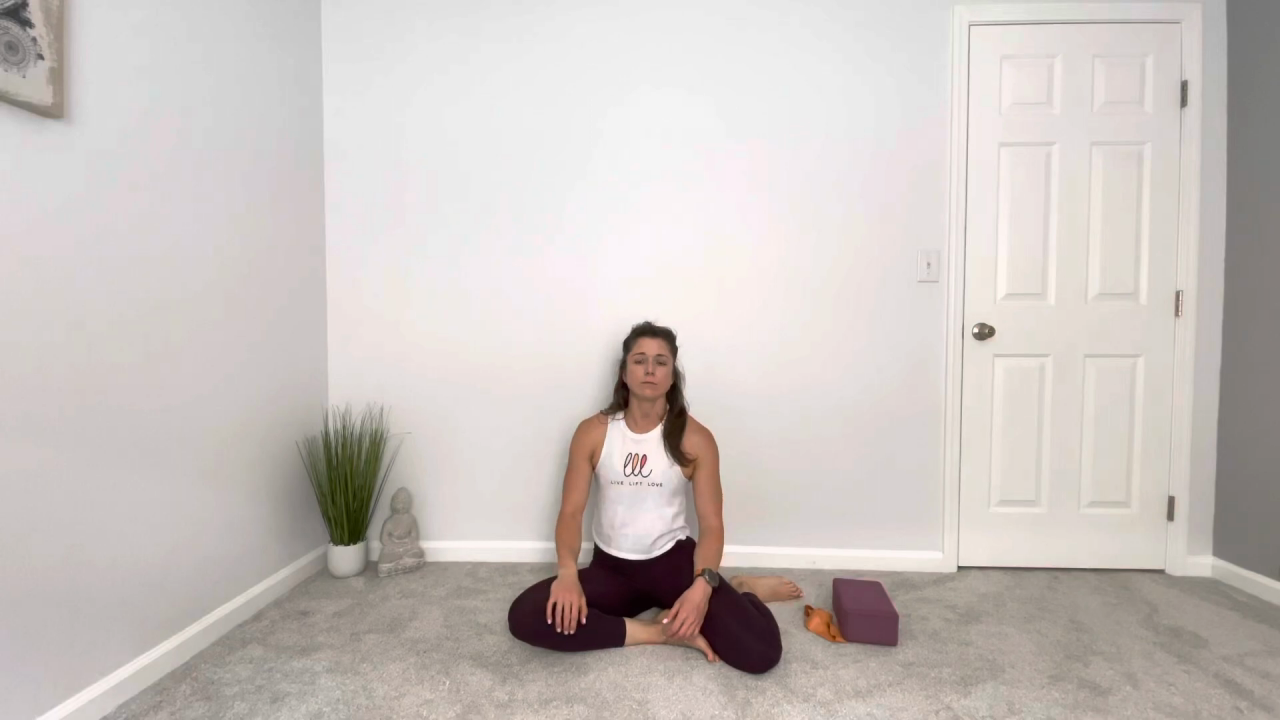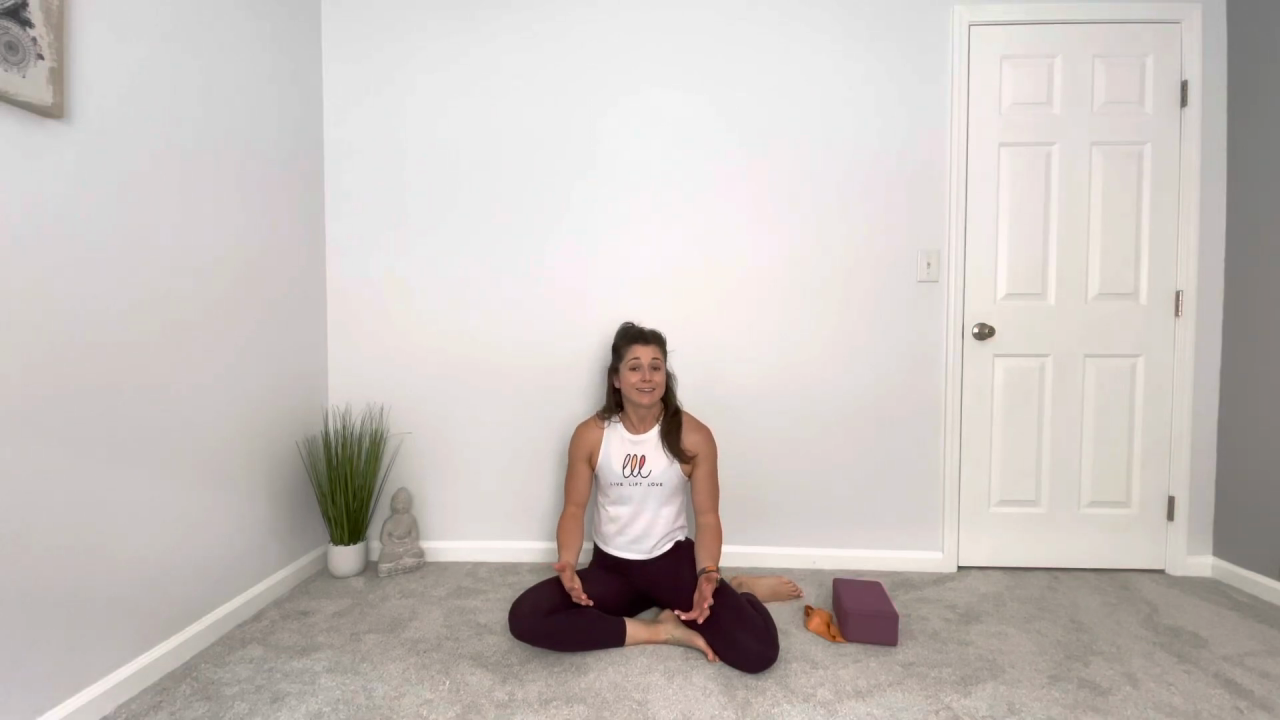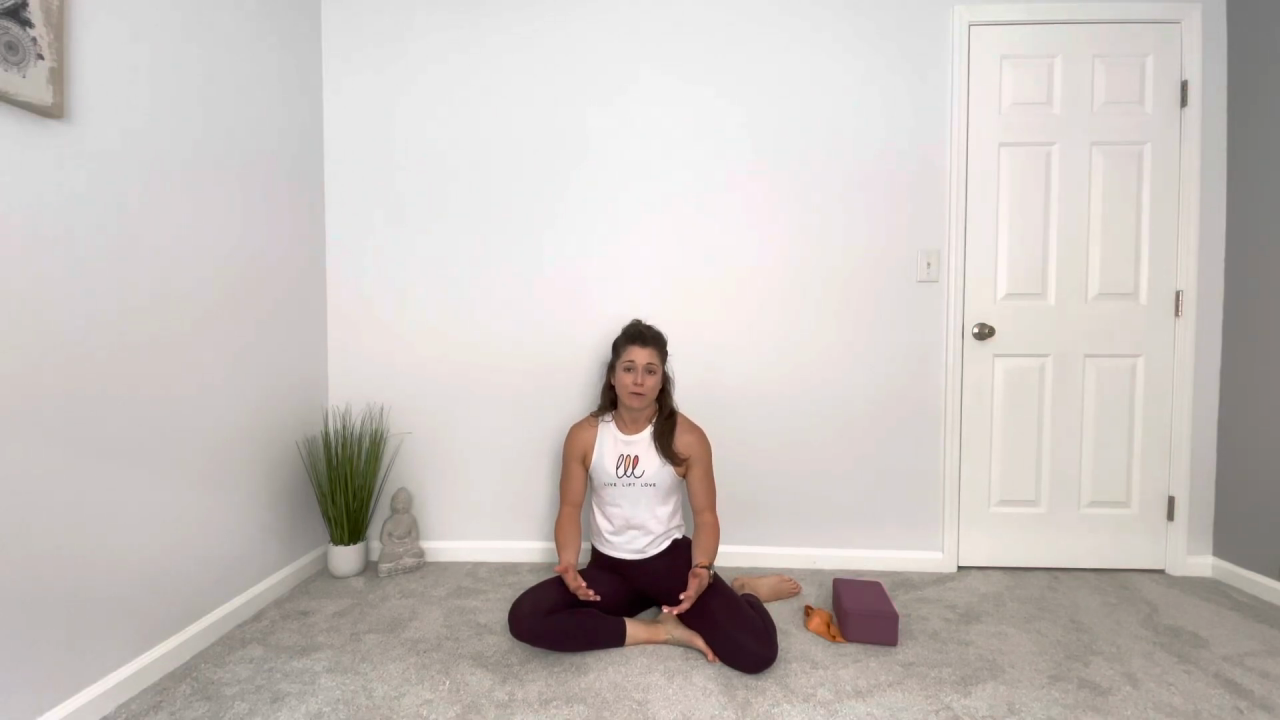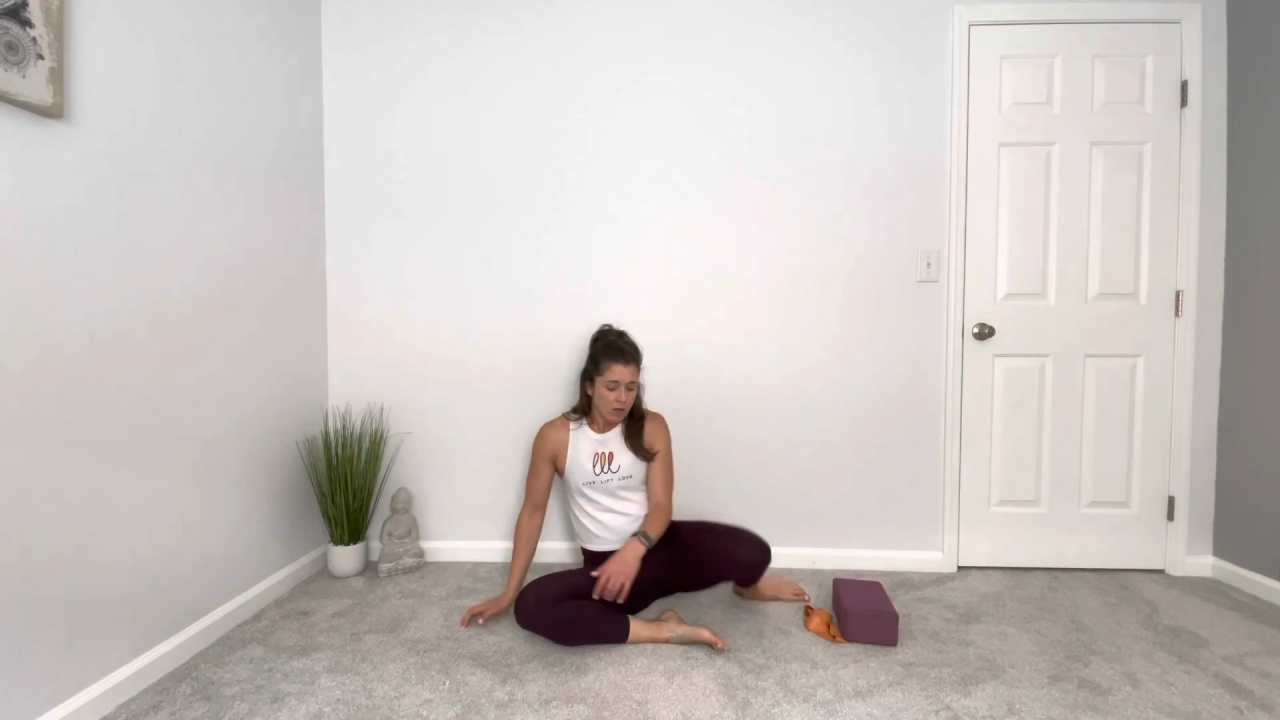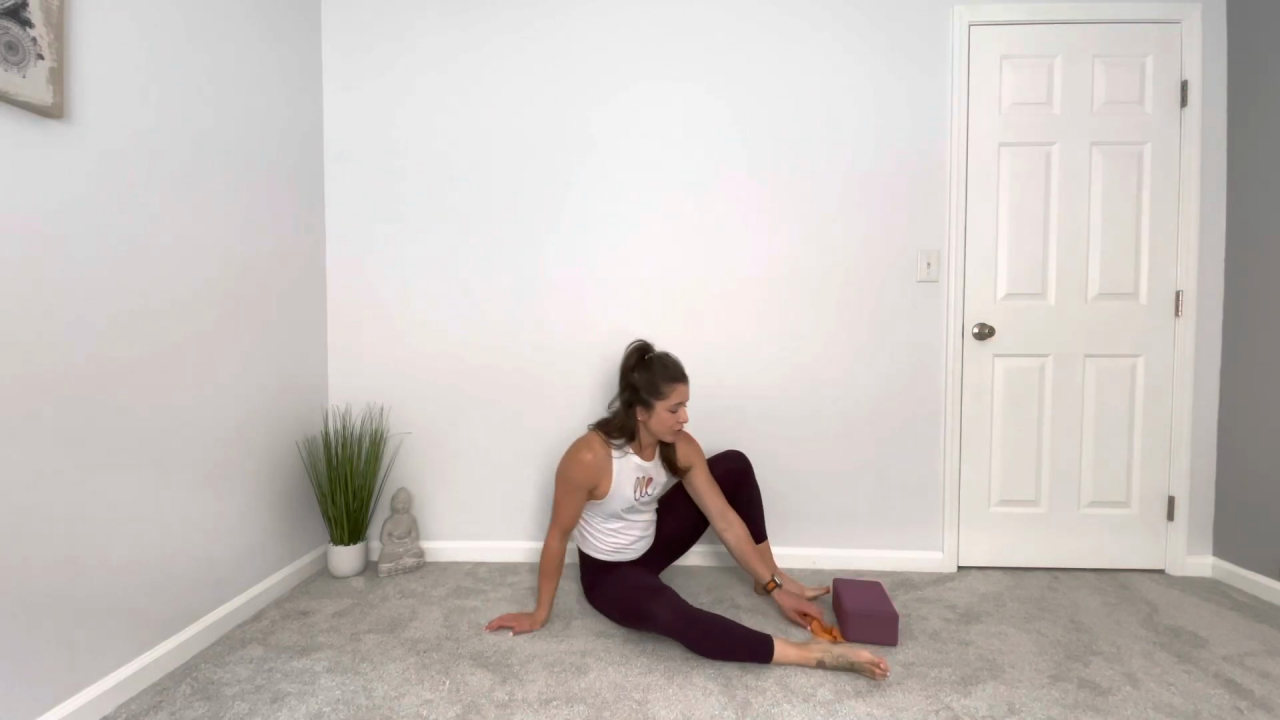
dt=1s
person 1, frame 1
left shoulder: (696, 439)
right shoulder: (593, 432)
left elbow: (711, 523)
right elbow: (571, 511)
left wrist: (702, 586)
right wrist: (567, 571)
left hip: (673, 561)
right hip: (612, 567)
left knee: (761, 652)
right knee: (525, 617)
left ankle: (736, 591)
right ankle: (662, 632)
person 1, frame 2
left shoulder: (694, 436)
right shoulder: (590, 435)
left elbow: (707, 517)
right elbow: (574, 509)
left wrist: (709, 576)
right wrist: (567, 564)
left hip: (673, 560)
right hip: (611, 567)
left knee: (758, 651)
right knee: (525, 618)
left ankle: (737, 590)
right ankle: (663, 631)
person 1, frame 3
left shoulder: (687, 437)
right shoulder: (583, 435)
left elbow: (705, 515)
right elbow: (570, 509)
left wrist: (703, 571)
right wrist: (568, 564)
left hip: (670, 559)
right hip: (610, 568)
left knee: (757, 652)
right knee: (524, 618)
left ankle: (741, 592)
right ankle: (662, 631)
person 1, frame 4
left shoulder: (651, 426)
right shoulder: (556, 436)
left elbow: (661, 508)
right elbow: (532, 511)
left wrist: (634, 551)
right wrist: (510, 593)
left hip: (656, 547)
right hip: (603, 564)
left knee: (750, 553)
right knee: (532, 610)
left ankle: (748, 585)
right ankle: (661, 631)
person 1, frame 5
left shoulder: (681, 447)
right shoulder: (590, 457)
left elbow: (726, 520)
right elbow: (558, 535)
left wrist: (774, 589)
right wrist: (540, 613)
left hip: (654, 542)
right hip: (609, 574)
left knee: (734, 465)
right knee: (669, 612)
left ankle: (773, 574)
right ankle: (805, 654)
